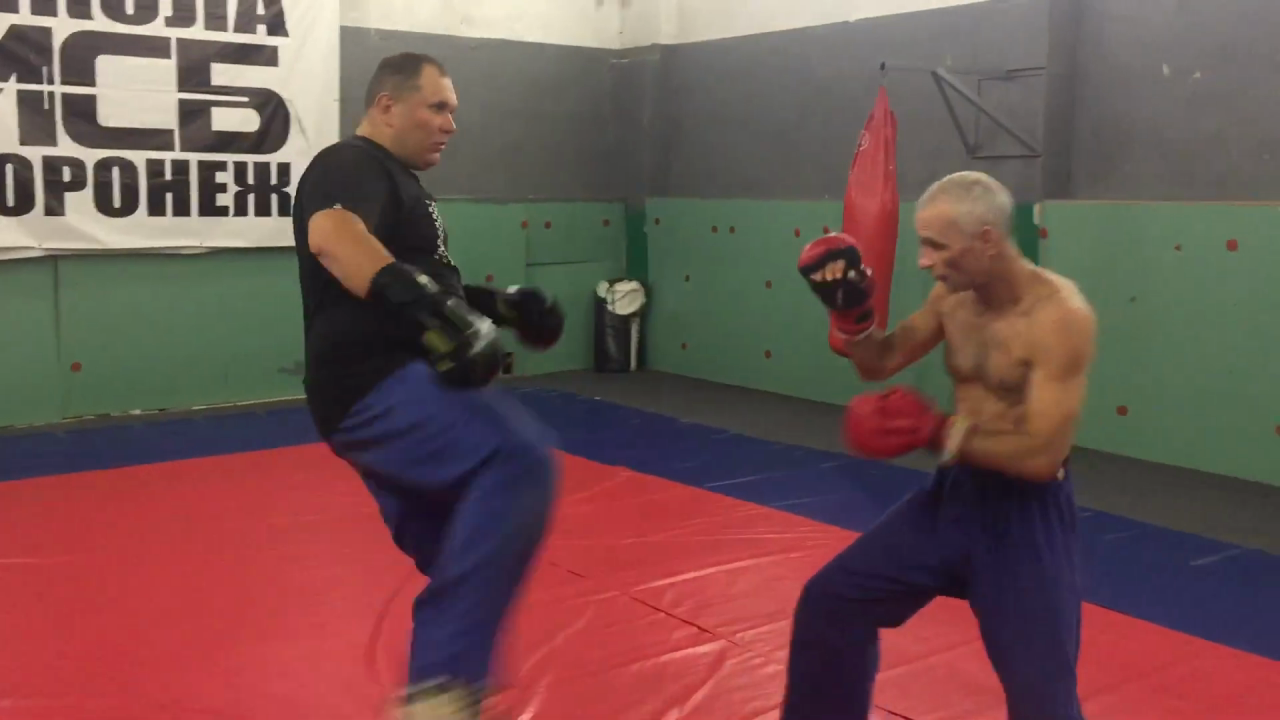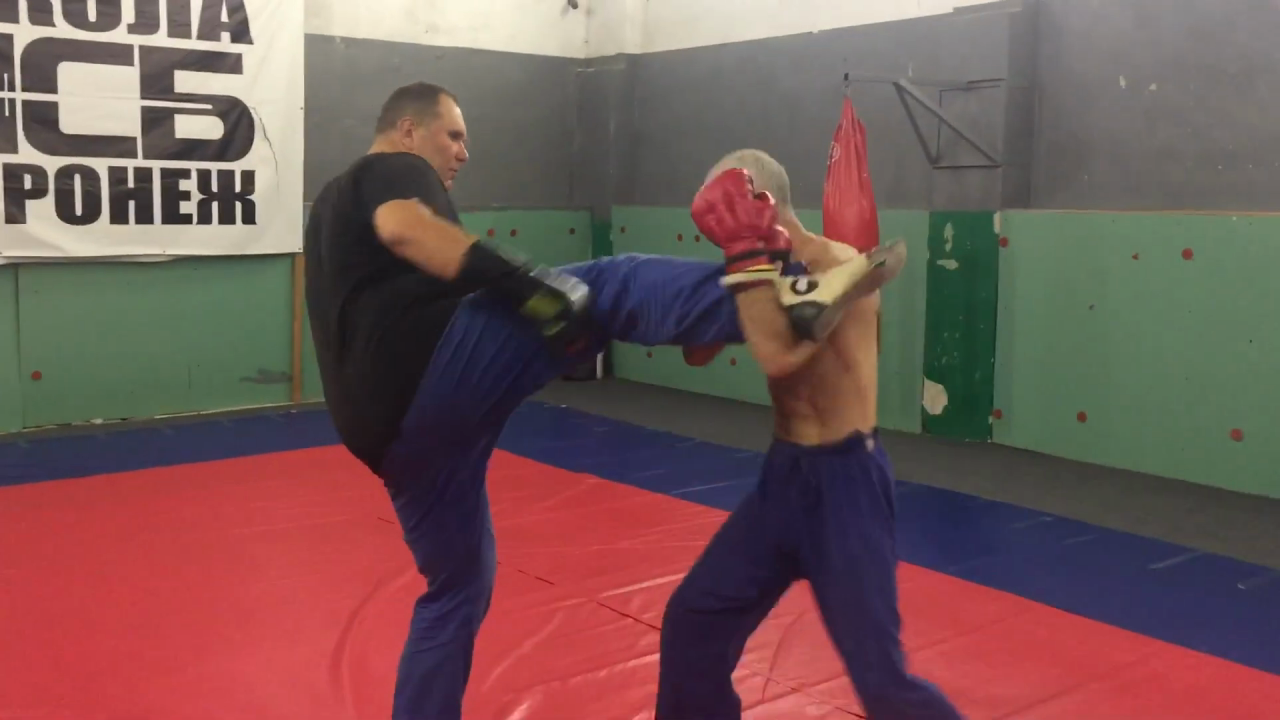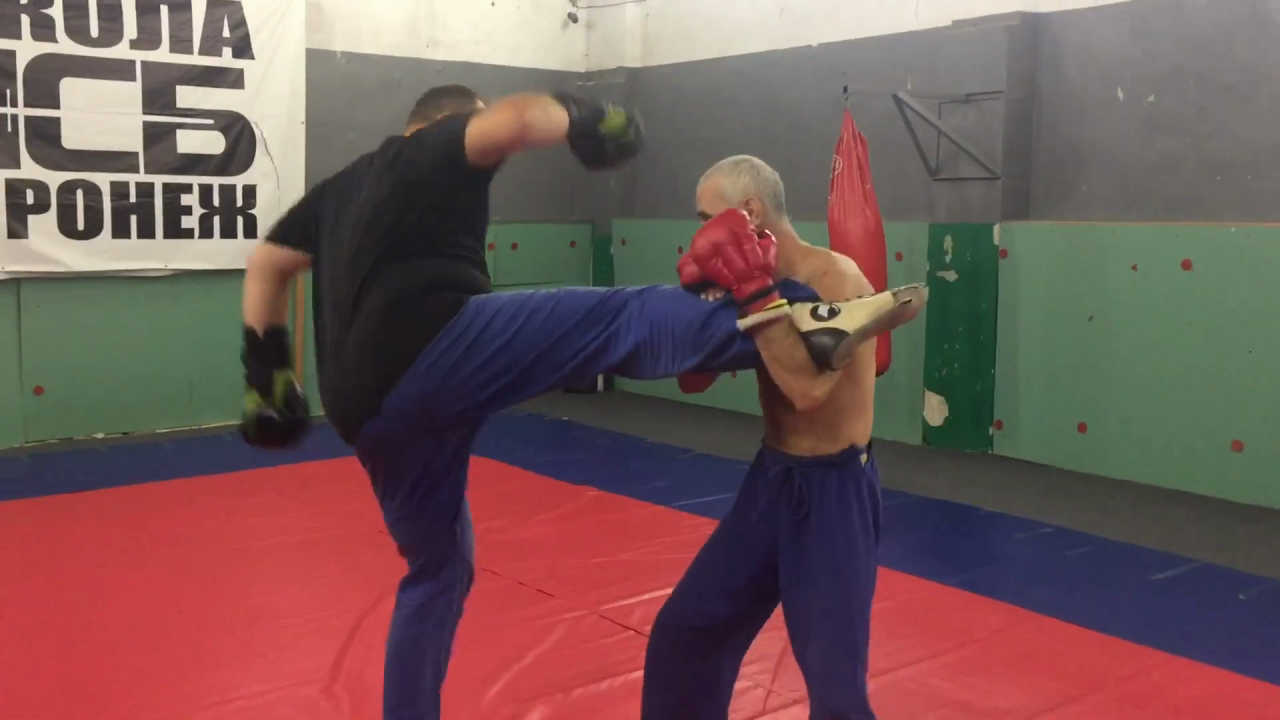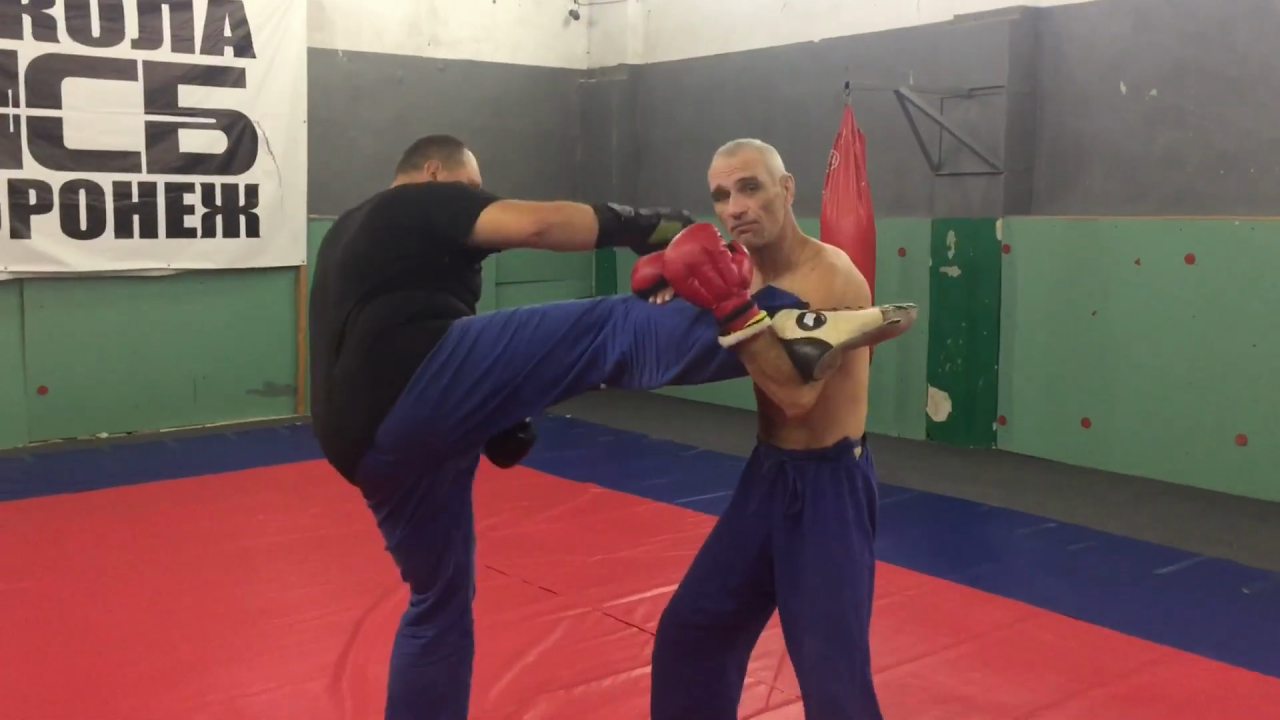
dt=0.4s
person 1, frame 1
left shoulder: (396, 179)
right shoulder: (349, 165)
left elbow: (427, 290)
right elbow: (332, 237)
left wrist: (502, 306)
right wrist: (435, 313)
left hip: (407, 390)
right hip: (376, 386)
left knee: (462, 574)
right knee: (519, 462)
person 1, frame 2
left shoulder: (341, 201)
right shoulder: (389, 172)
right elbow: (407, 227)
right wrist: (527, 286)
left hip: (385, 420)
right hip: (436, 366)
left knee: (457, 588)
right knee: (610, 288)
right ankle: (785, 301)
person 1, frame 3
left shoulder: (344, 189)
right shoulder: (432, 153)
left elbow: (266, 264)
right elbow: (514, 121)
left wrist: (266, 374)
right wrist: (584, 117)
left hip: (375, 402)
right hip: (435, 351)
left knee: (438, 571)
right knee: (620, 319)
right ankle: (790, 326)
person 1, frame 4
left shoulder: (350, 232)
right shoulder: (424, 203)
right elbow: (535, 221)
left wrist: (487, 421)
right wrist: (642, 223)
left hip: (368, 435)
right hip: (420, 383)
left knee: (441, 600)
right knee: (613, 331)
person 2, frame 1
left shoulder: (1061, 317)
right shoulder: (952, 293)
left elbow: (1040, 456)
right elbow: (879, 363)
left wrist: (934, 433)
right wrist: (852, 310)
left hip: (1028, 513)
right hip: (955, 494)
right knee: (831, 602)
person 2, frame 2
left shoulder: (836, 268)
right shoulder: (769, 270)
left elbow: (779, 359)
left wrist: (747, 257)
left hip: (845, 479)
right hip: (785, 470)
left knee: (875, 667)
right knee: (696, 616)
person 2, frame 3
left shoulder: (837, 279)
left elbow: (808, 389)
right elbow: (693, 379)
right wrist: (708, 306)
left hip: (833, 491)
right hip: (770, 480)
right knee: (685, 631)
person 2, frame 4
left shoulder: (832, 276)
right shoulder: (744, 273)
left elbow: (797, 395)
left wrist: (734, 308)
right wrist: (674, 304)
left hip: (828, 486)
right hip: (767, 476)
right knee: (692, 629)
